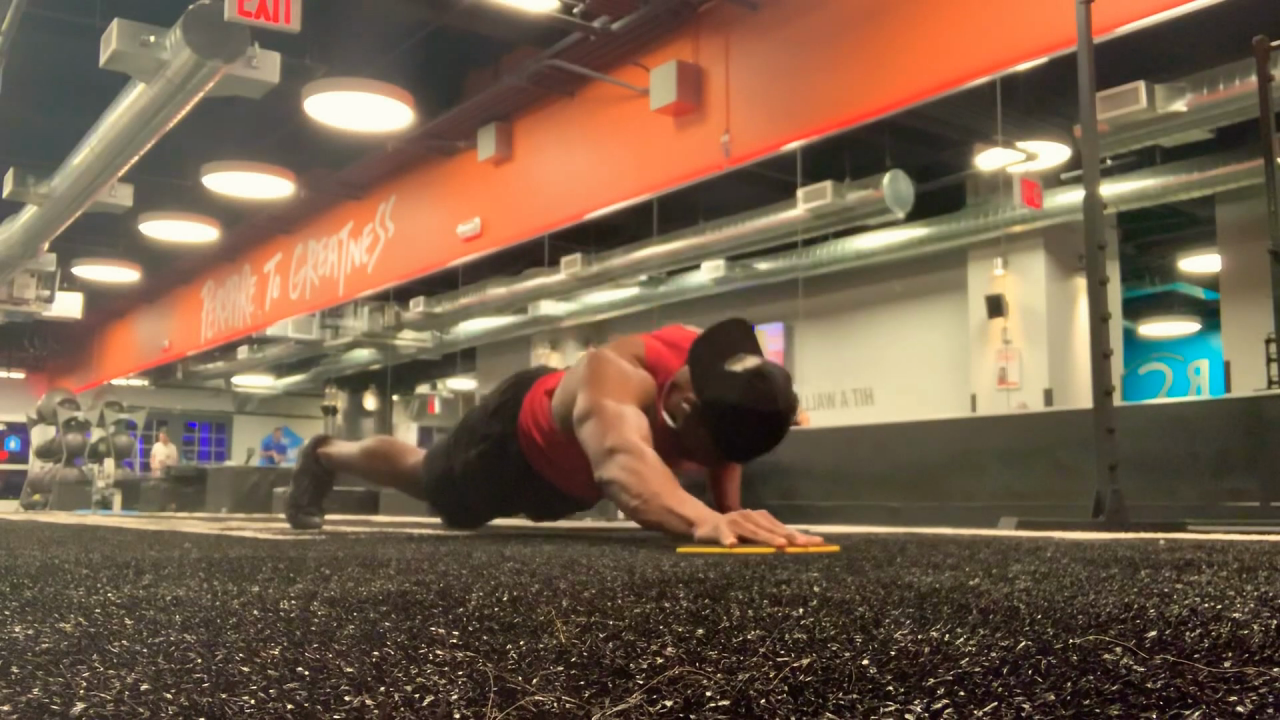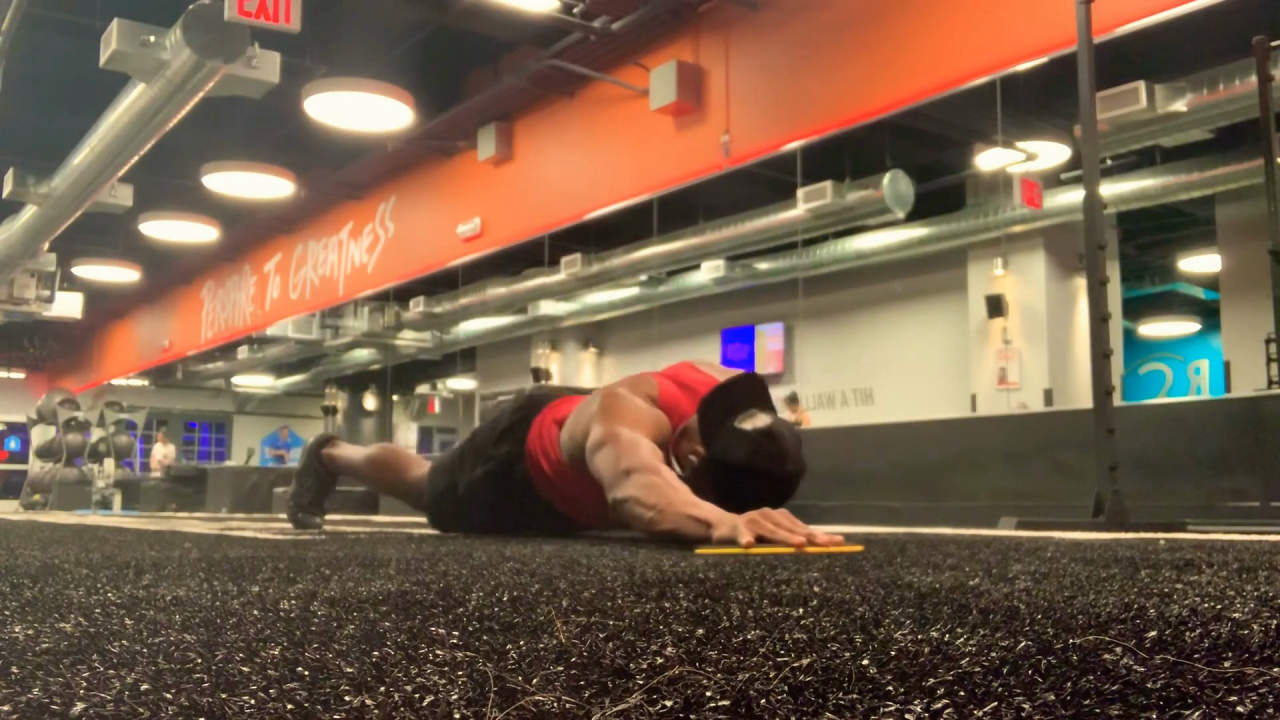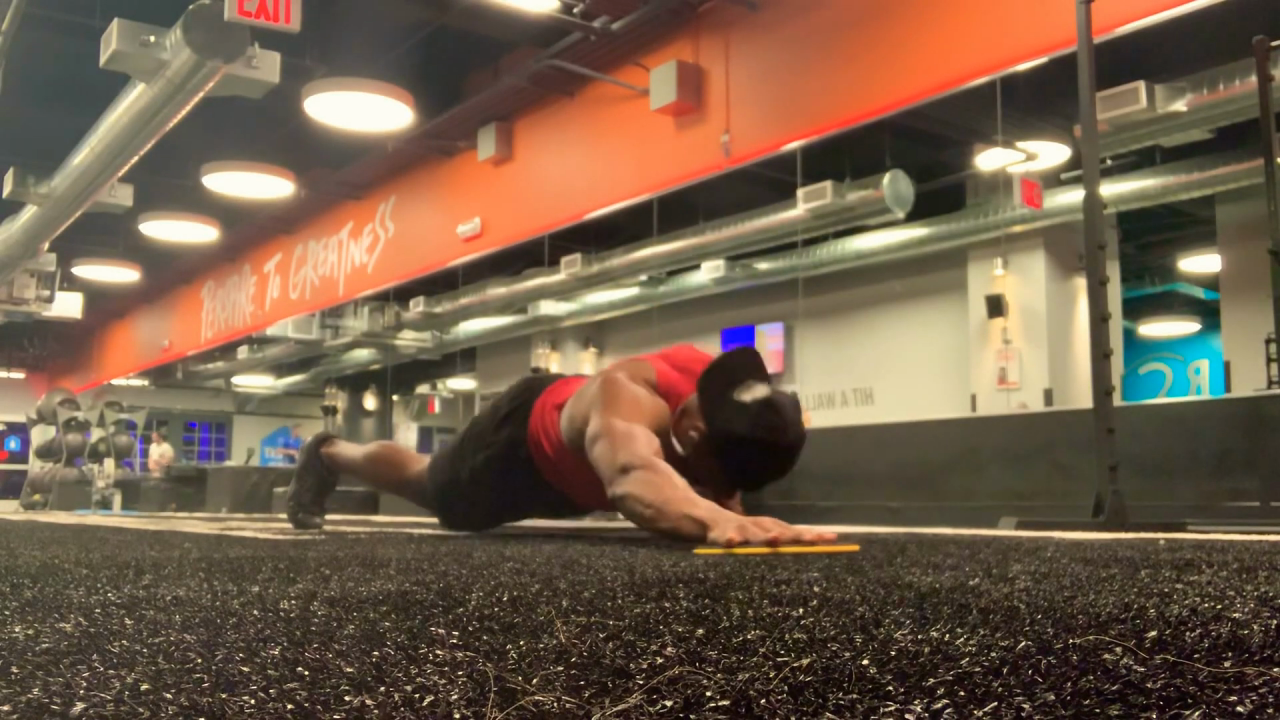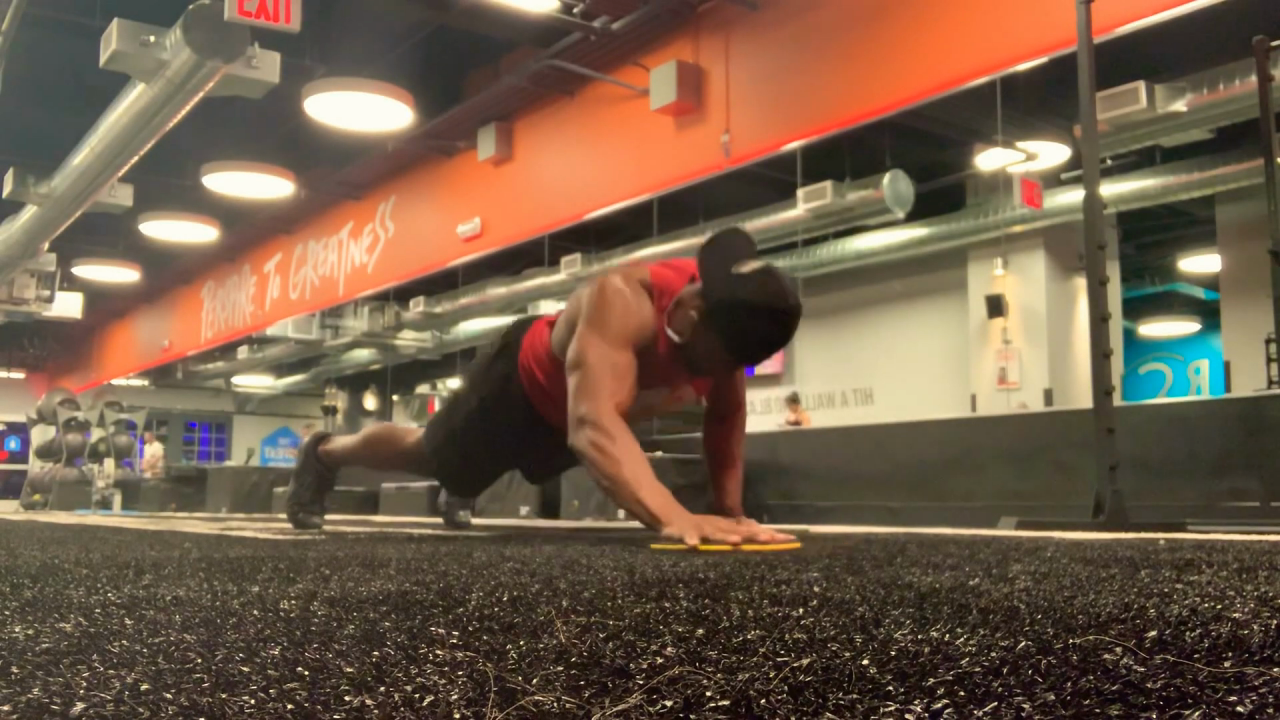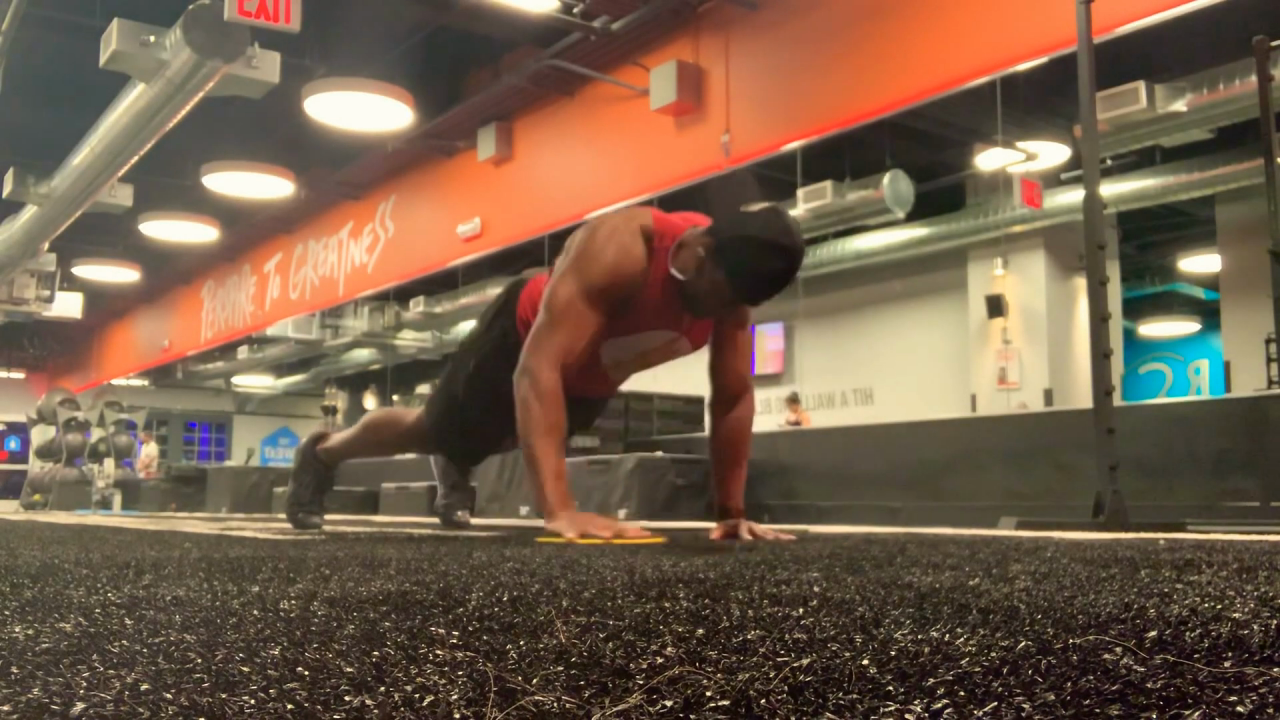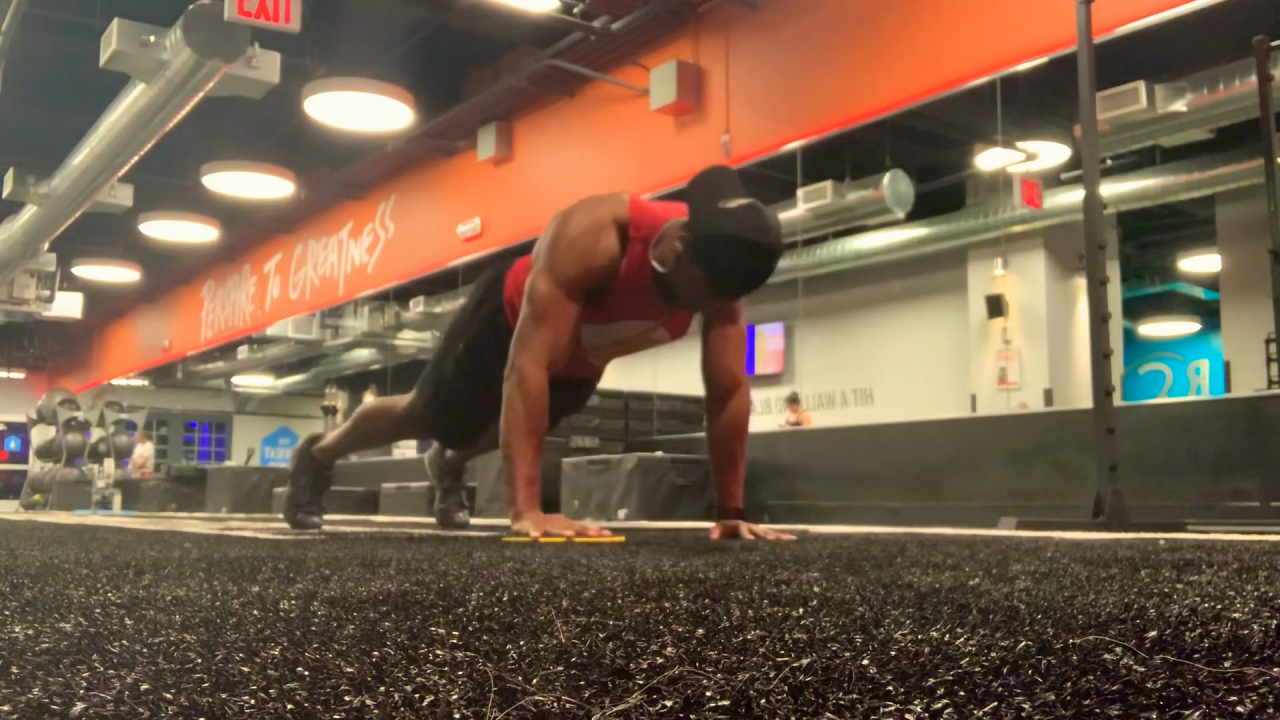
dt=0.4s
person 1, frame 1
left shoulder: (719, 382)
right shoulder: (619, 377)
left elbow: (727, 444)
right elbow: (621, 461)
left wrist: (731, 514)
right wrist: (704, 520)
right hip: (519, 440)
right knee: (424, 477)
right ankle: (324, 456)
person 1, frame 2
left shoulder: (734, 401)
right shoulder: (631, 417)
right elbow: (635, 484)
left wrist: (733, 517)
right wrist: (722, 522)
left hip: (569, 422)
right hip: (524, 458)
right knee: (427, 489)
right ankle: (328, 455)
person 1, frame 3
left shoulder: (734, 390)
right shoulder: (629, 401)
right elbow: (634, 478)
left wrist: (728, 511)
right wrist: (721, 523)
left hip: (573, 452)
right hip: (526, 439)
right knee: (425, 483)
right ankle: (328, 454)
person 1, frame 4
left shoulder: (721, 321)
right shoulder: (622, 303)
left elbow: (726, 415)
right elbow: (593, 427)
left wrist: (728, 510)
right wrist: (673, 518)
left hip: (575, 414)
right hip: (523, 387)
right knee: (426, 455)
left ankle: (455, 497)
right ankle: (325, 454)
person 1, frame 5
left shoulder: (729, 278)
right shoulder: (619, 248)
left elbow: (734, 398)
right elbow: (537, 372)
left wrist: (731, 513)
right wrist: (557, 508)
left hip: (595, 379)
right hip: (520, 344)
right knee: (428, 431)
left ankle: (454, 470)
right ankle: (322, 455)
person 1, frame 6
left shoulder: (715, 264)
right shoulder: (593, 235)
left elbow: (729, 390)
right elbow: (528, 367)
left wrist: (731, 512)
right wrist: (525, 509)
left hip: (582, 362)
right hip: (507, 324)
left knee: (490, 432)
right knee: (422, 417)
left ankle: (449, 468)
right ankle: (317, 457)
